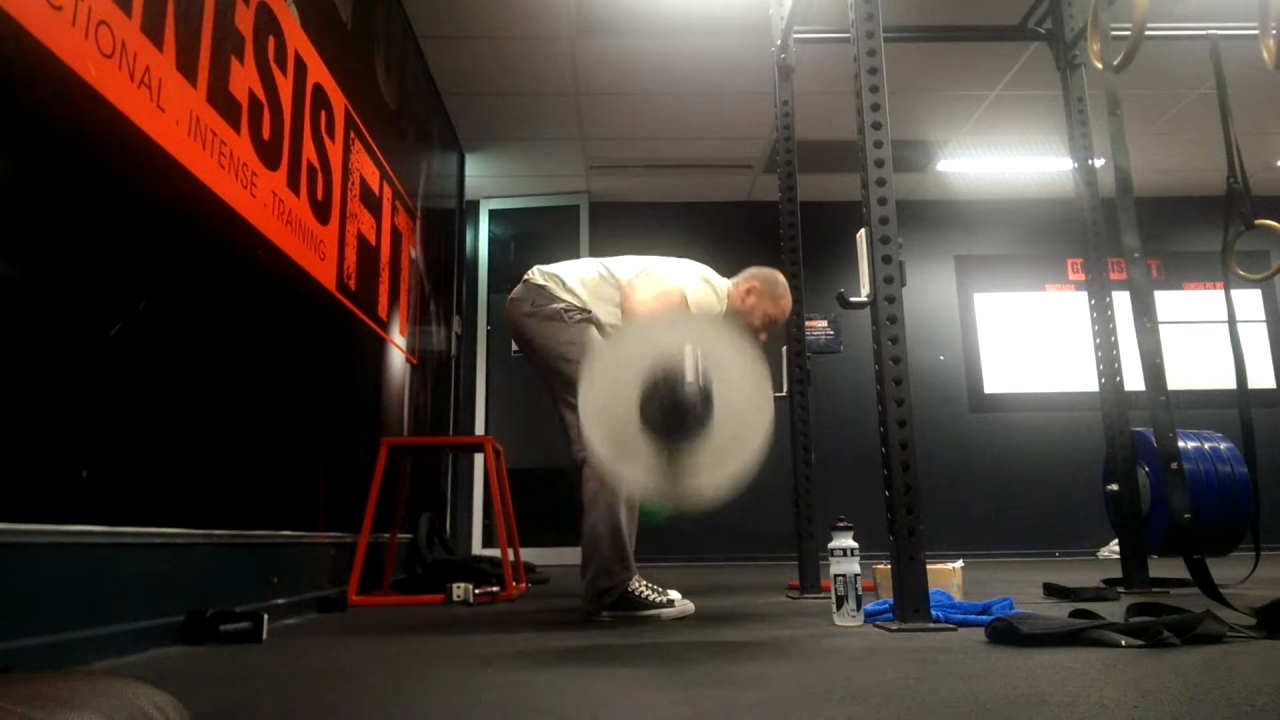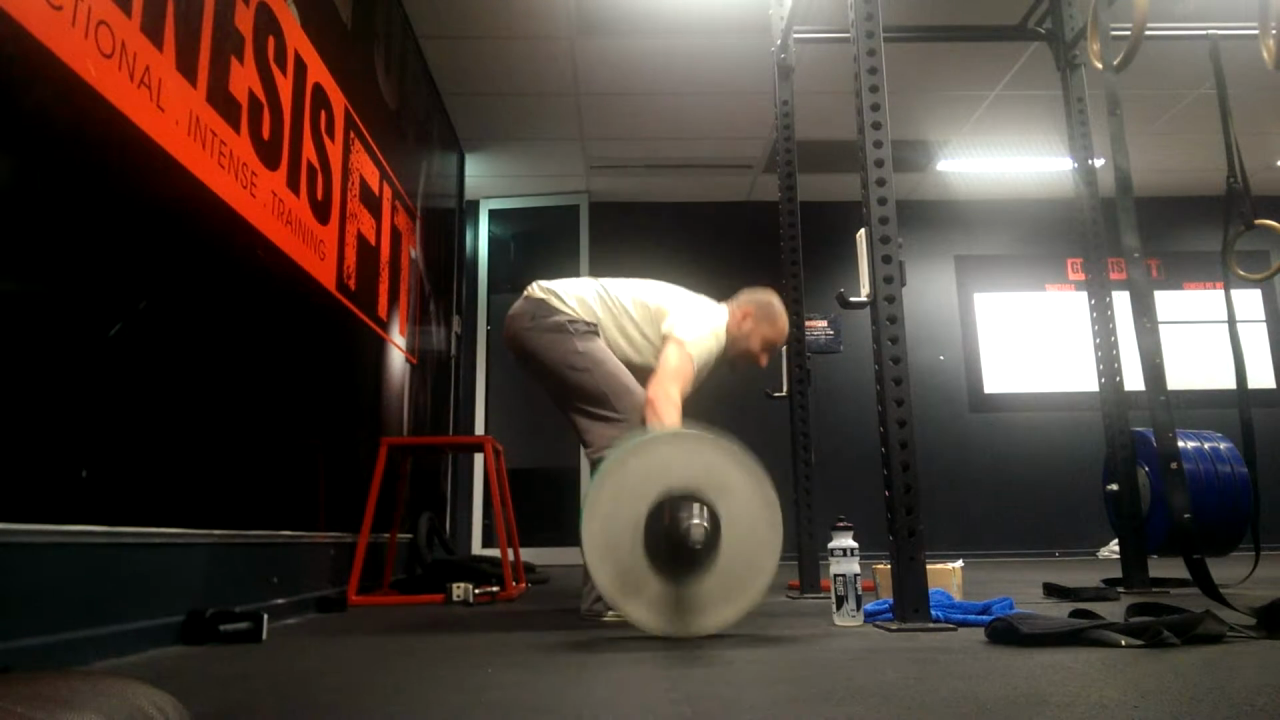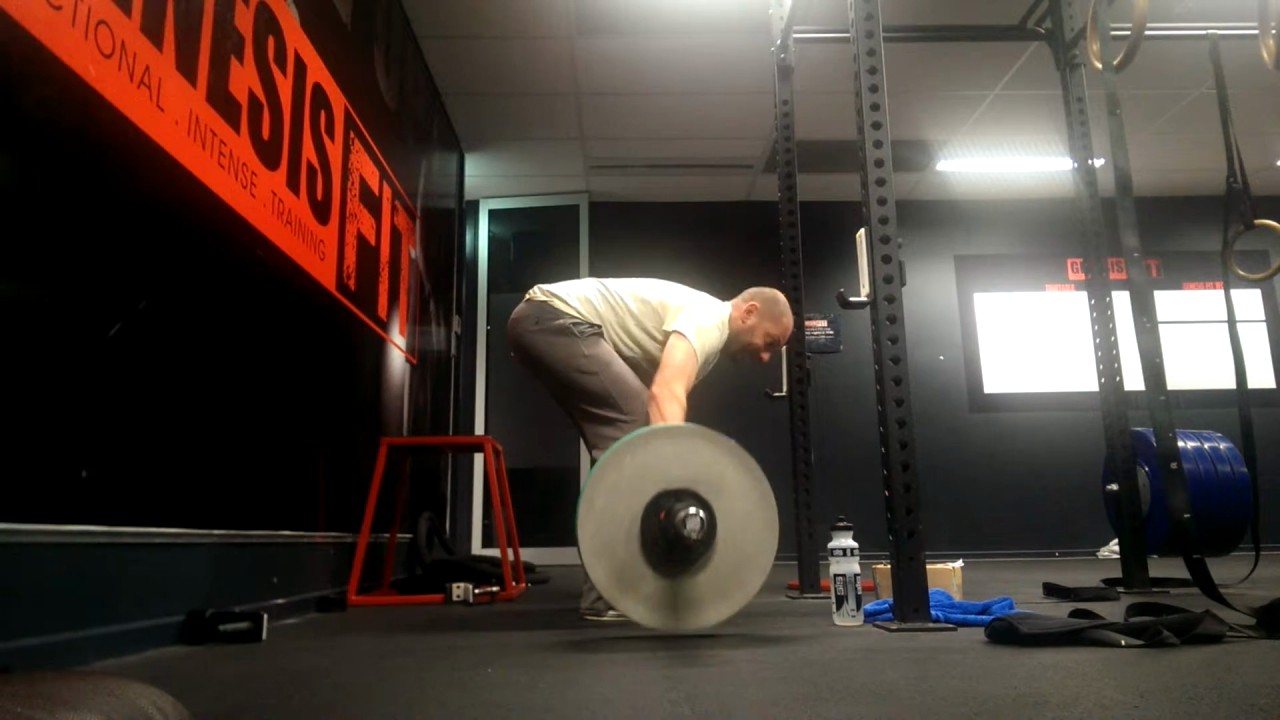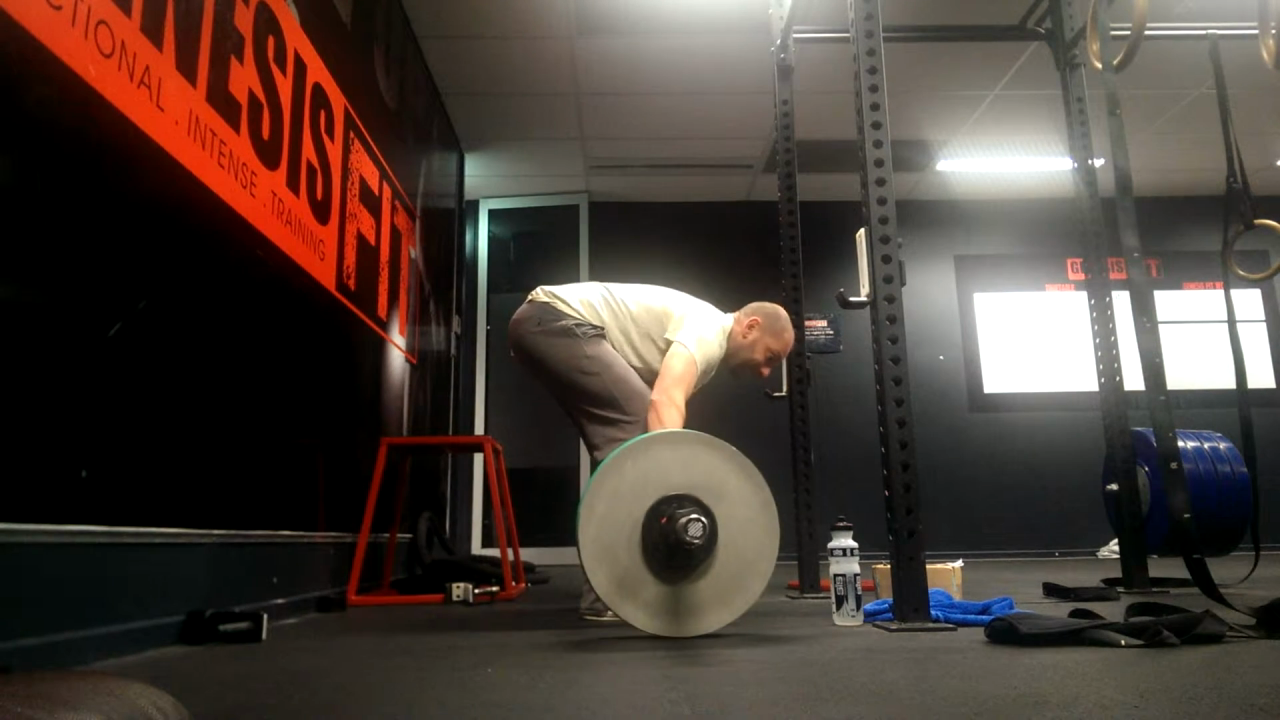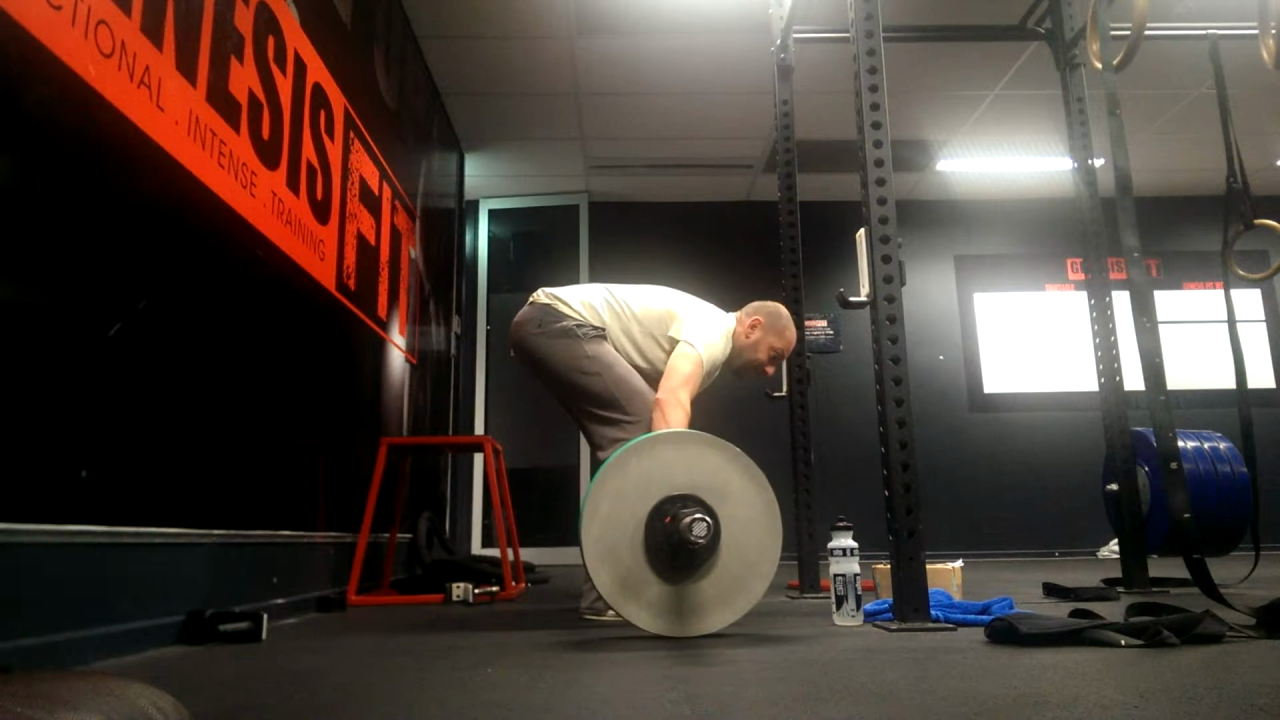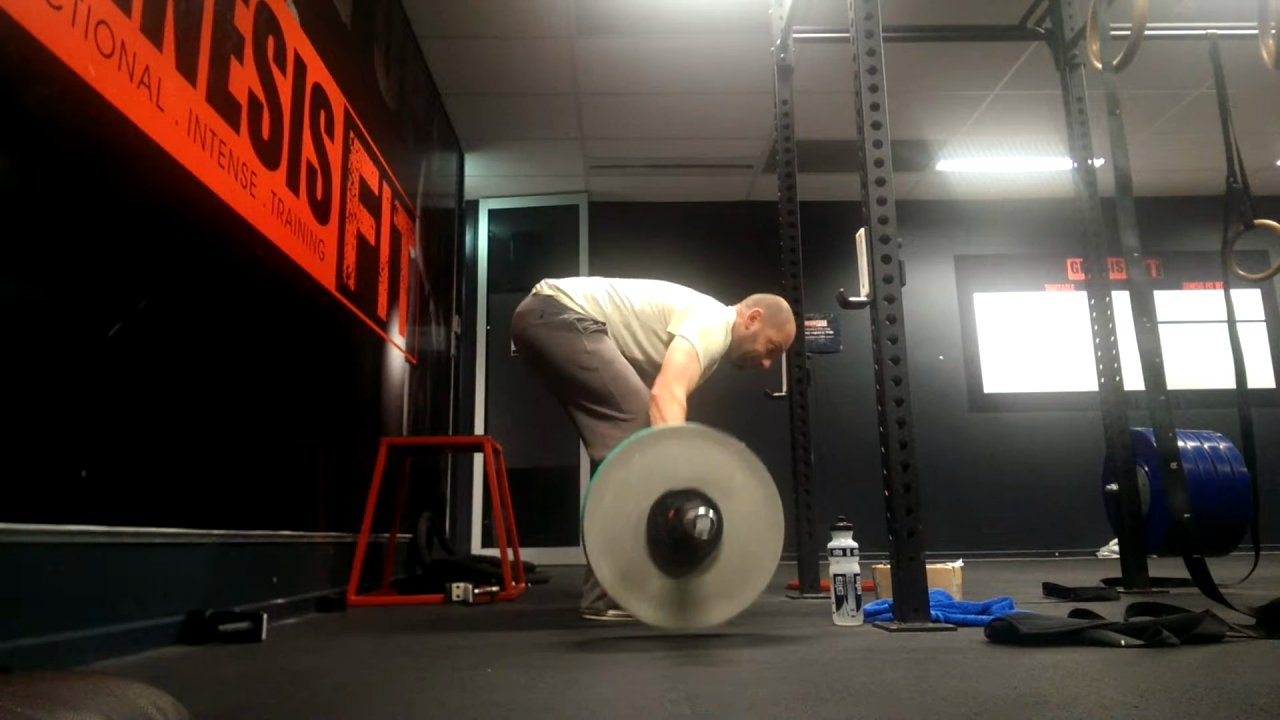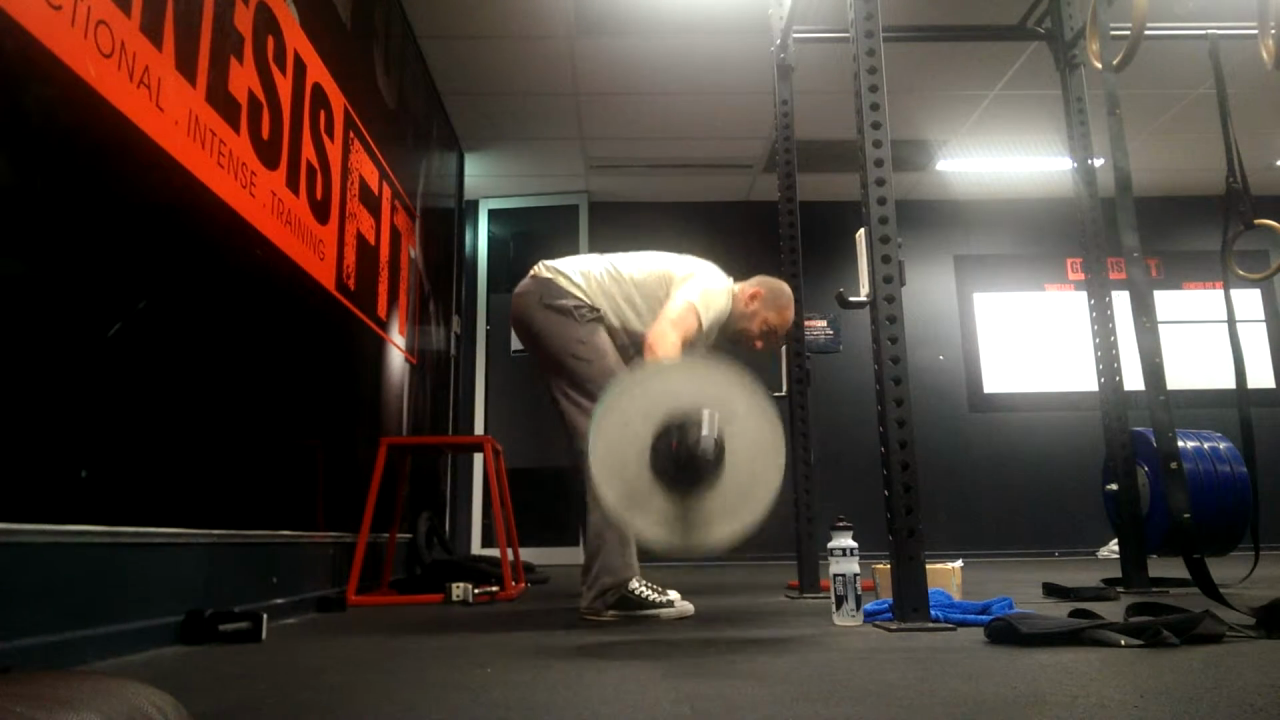
dt=0.2s
person 1, frame 1
left shoulder: (706, 302)
right shoulder: (708, 290)
right elbow: (639, 299)
left hip: (544, 306)
right hip: (547, 301)
left ankle: (610, 579)
right ankle: (611, 588)
person 1, frame 2
left shoulder: (702, 338)
right shoulder: (708, 323)
right elbow: (661, 398)
left hip: (539, 320)
right hip: (547, 315)
left knee: (622, 433)
right knee: (630, 428)
person 1, frame 3
left shoulder: (706, 337)
right shoulder: (710, 319)
right elbow: (666, 395)
left hip: (540, 322)
right hip: (551, 317)
left knee: (628, 433)
right knee: (636, 428)
person 1, frame 4
left shoulder: (706, 350)
right shoulder: (710, 329)
right elbow: (665, 401)
left hip: (540, 324)
right hip: (553, 319)
left knee: (626, 436)
right knee: (639, 429)
person 1, frame 5
left shoulder: (708, 350)
right shoulder: (713, 330)
right elbow: (670, 402)
left hip: (541, 326)
right hip: (553, 320)
left knee: (629, 434)
right knee: (641, 429)
person 1, frame 6
left shoulder: (708, 342)
right shoulder: (713, 322)
right elbow: (666, 396)
left hip: (543, 319)
right hip: (556, 315)
left knee: (623, 436)
right knee: (634, 430)
person 1, frame 7
left shoulder: (706, 321)
right shoulder: (714, 290)
right elbow: (660, 341)
left hip: (547, 303)
right hip: (556, 296)
left ankle: (610, 579)
right ankle: (611, 589)
